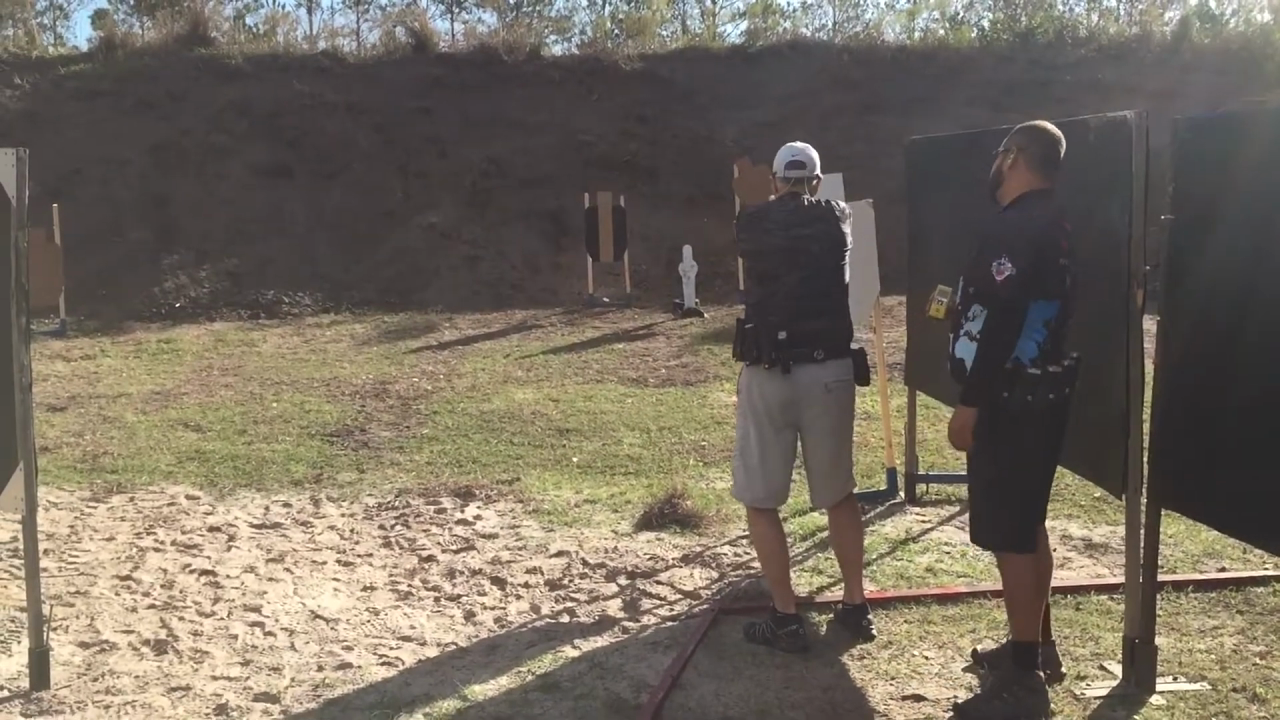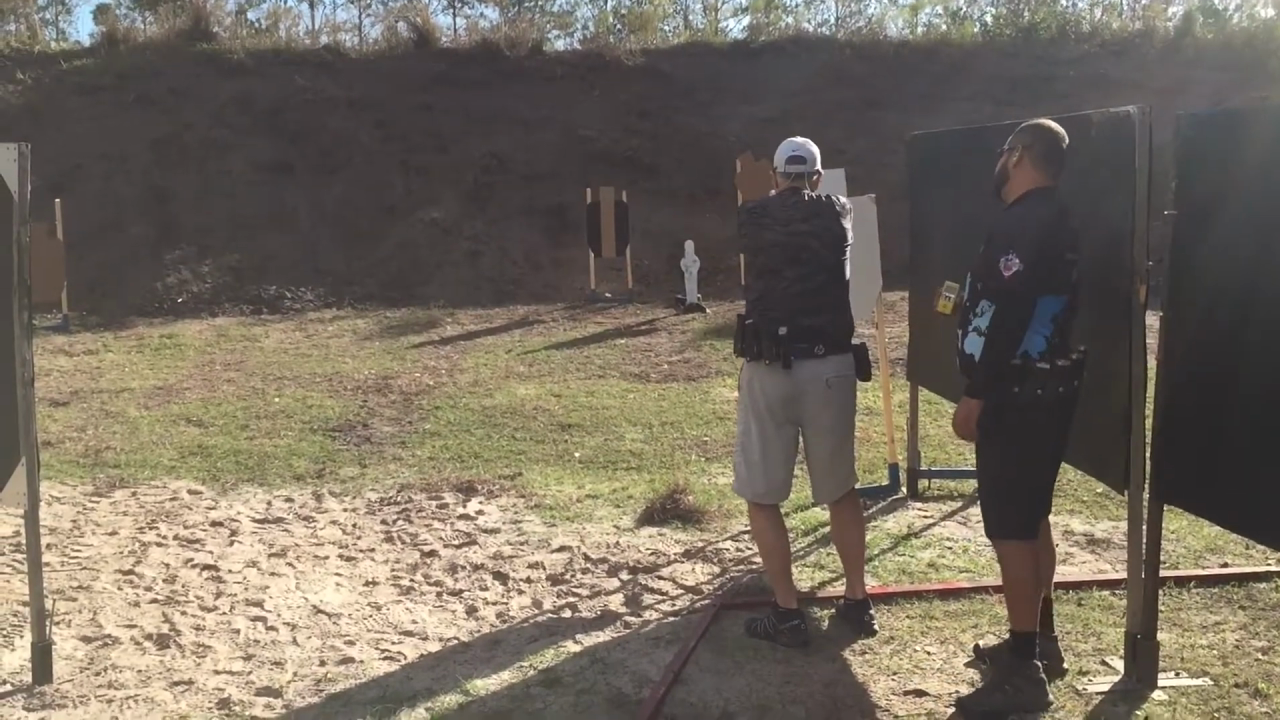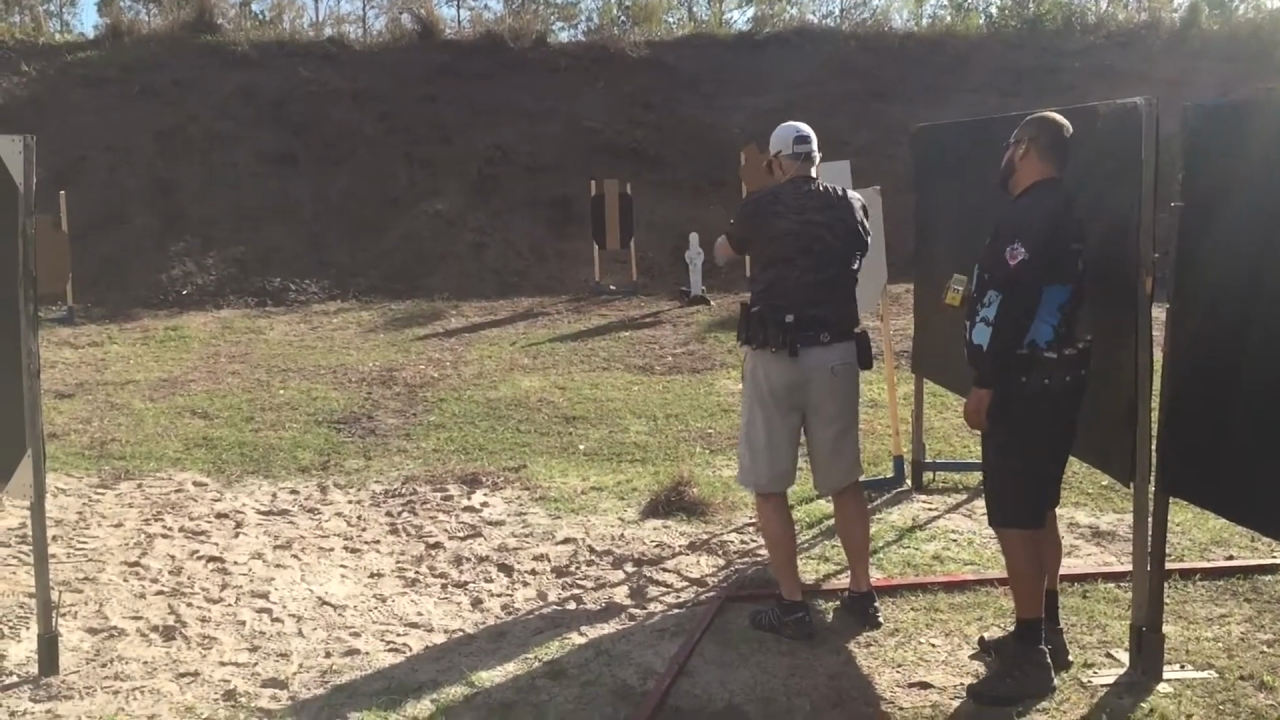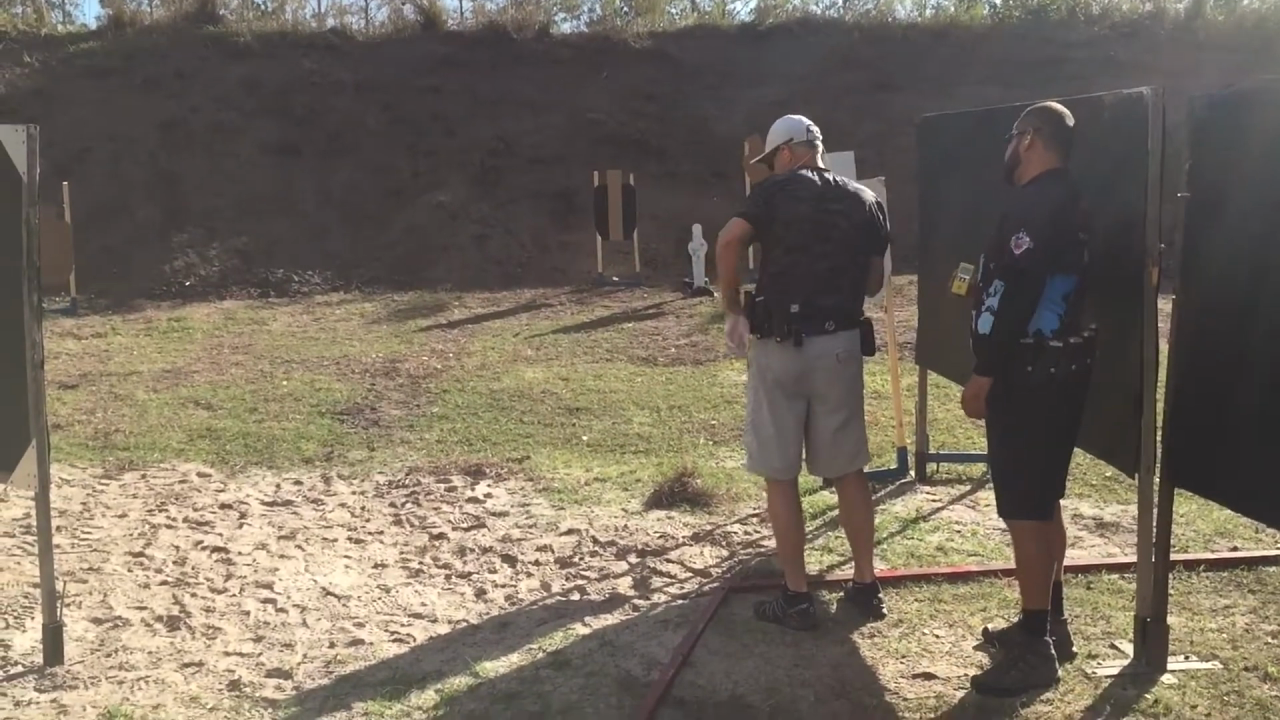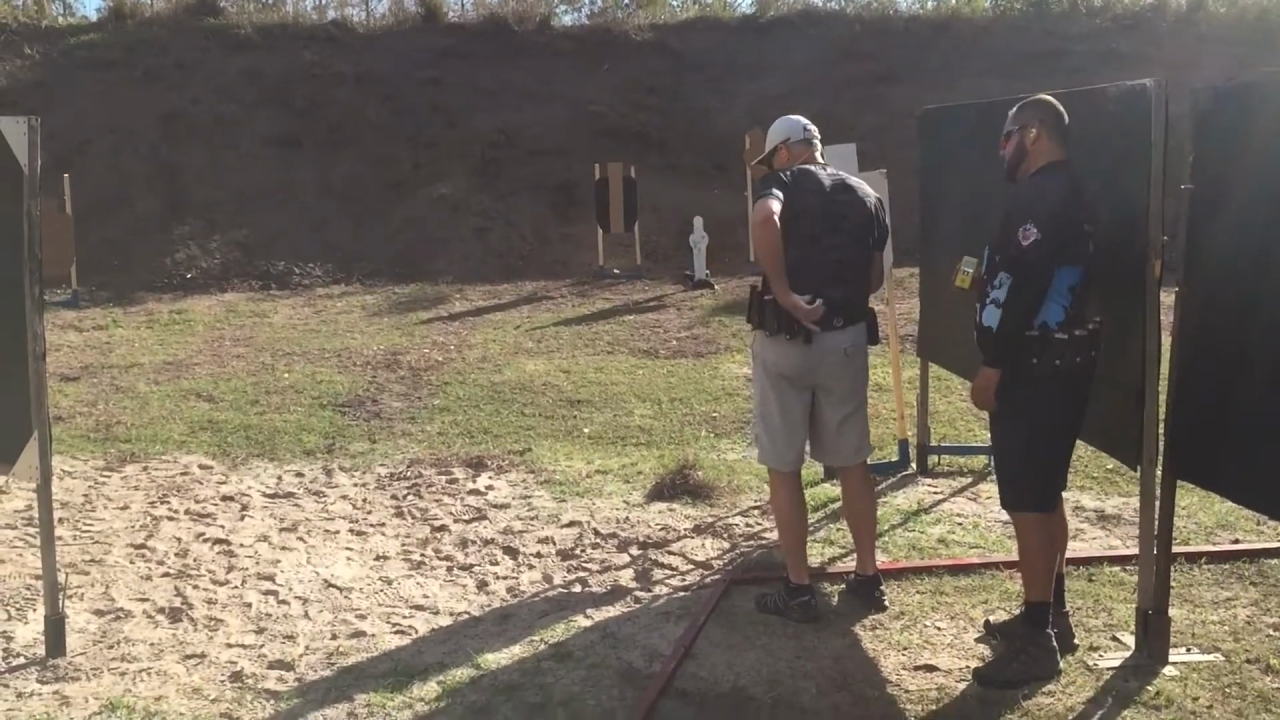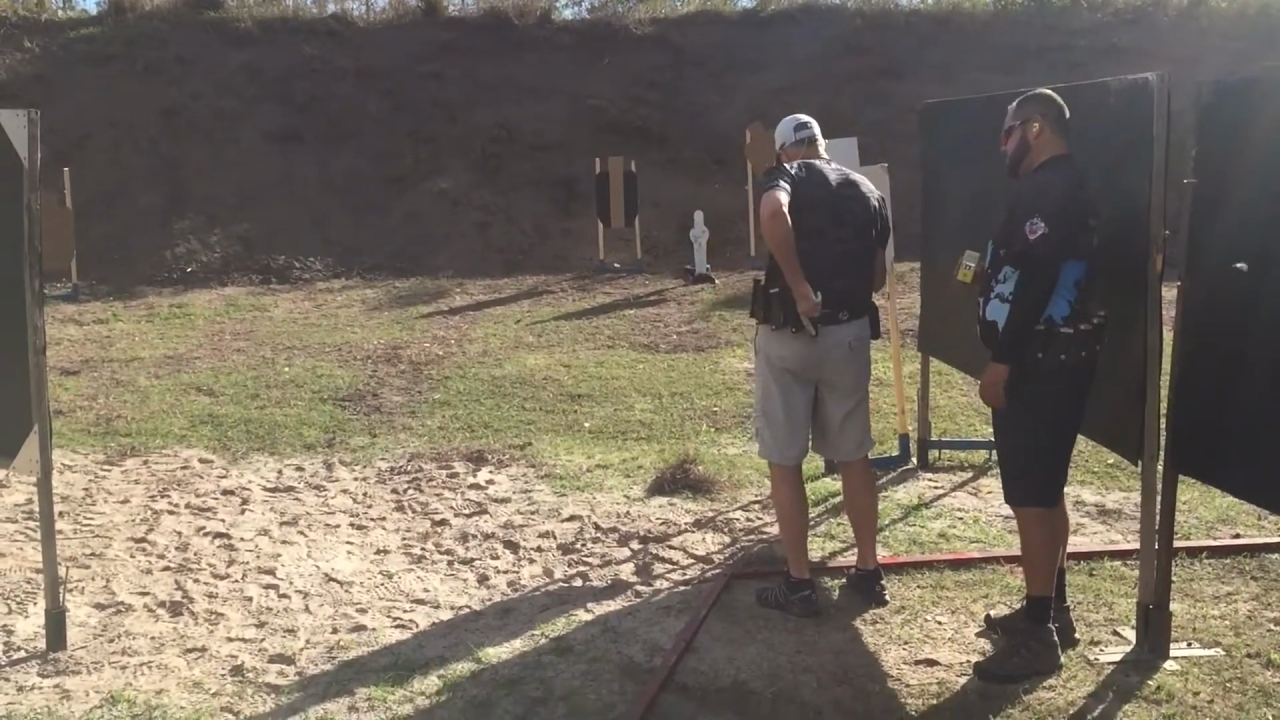
dt=0.3s
person 1, frame 1
left shoulder: (1015, 225)
right shoulder: (1049, 222)
left elbow: (1002, 320)
left wrist: (970, 403)
right wrist: (966, 308)
left hip: (1011, 400)
left knee: (1009, 534)
right knee: (1026, 526)
right ankle: (1036, 646)
person 1, frame 2
left shoulder: (1022, 222)
right shoulder: (1052, 219)
left elbow: (1010, 316)
left wrist: (974, 395)
right wrist: (972, 304)
left hip: (1017, 394)
right hip: (1044, 387)
left knee: (1009, 526)
right knee: (1030, 518)
left ankle: (1024, 670)
right ankle: (1038, 640)
person 1, frame 3
left shoulder: (1028, 213)
right shoulder: (1059, 210)
left elbow: (1016, 305)
left wrist: (984, 385)
right wrist: (981, 295)
left hip: (1024, 384)
right hip: (1051, 378)
left knee: (1013, 515)
right knee: (1036, 510)
left ankle: (1030, 656)
right ankle: (1044, 633)
person 1, frame 4
left shoulder: (1035, 202)
right shoulder: (1064, 200)
left elbow: (1020, 293)
left wrist: (984, 372)
right wrist: (986, 283)
left hip: (1030, 373)
right hip: (1056, 368)
left knee: (1024, 508)
right knee: (1041, 502)
left ankle: (1036, 648)
right ankle: (1048, 623)
person 1, frame 5
left shoulder: (1041, 193)
right shoulder: (1064, 191)
left elbow: (1027, 284)
left wrist: (992, 364)
left hip: (1034, 365)
right hip: (1056, 360)
left knee: (1027, 500)
right knee: (1043, 494)
left ankle: (1037, 640)
right ankle: (1049, 616)
person 1, frame 6
left shoulder: (1046, 188)
right shoulder: (1059, 186)
left elbow: (1035, 279)
left wrist: (1001, 360)
left hip: (1038, 361)
right hip: (1054, 357)
left knee: (1031, 495)
right knee: (1043, 490)
left ankle: (1039, 635)
right ankle: (1049, 610)
person 2, frame 1
left shoulder: (751, 223)
right shoulder: (835, 219)
left hip: (767, 374)
right hip: (829, 371)
left knee: (761, 500)
right knee: (840, 493)
left ankle: (786, 619)
right ankle: (856, 606)
person 2, frame 2
left shoulder: (751, 217)
right shoulder: (836, 213)
left hip: (768, 369)
right hip: (830, 365)
left knee: (762, 496)
right knee: (841, 489)
left ankle: (787, 614)
right ankle: (858, 601)
person 2, frame 3
left shoulder: (760, 206)
right shoulder: (849, 206)
left elbow: (723, 253)
left hip: (773, 359)
right hip: (835, 355)
left knee: (768, 487)
right knee: (844, 480)
left ankle: (792, 606)
right ankle: (862, 594)
person 2, frame 4
left shoulder: (774, 191)
right shoulder: (865, 201)
left elbow: (729, 240)
right elbow: (873, 282)
left wrist: (733, 309)
left hip: (779, 345)
right hip: (841, 343)
left knee: (780, 475)
right knee: (848, 469)
left ankle: (797, 597)
right ankle: (866, 585)
person 2, frame 5
left shoulder: (785, 182)
right shoulder: (865, 196)
left elbow: (764, 220)
right elbow: (875, 279)
left wrist: (782, 293)
left hip: (785, 340)
right hip: (847, 337)
left knee: (783, 468)
right knee: (852, 461)
left ankle: (798, 589)
right ankle: (868, 577)
person 2, frame 6
left shoulder: (788, 174)
right shoulder: (868, 191)
left elbow: (773, 212)
right elbow: (877, 277)
left wrist: (798, 287)
left hip: (788, 334)
right hip: (850, 332)
left knee: (784, 461)
right knee: (854, 456)
left ankle: (799, 584)
right ankle: (869, 572)
